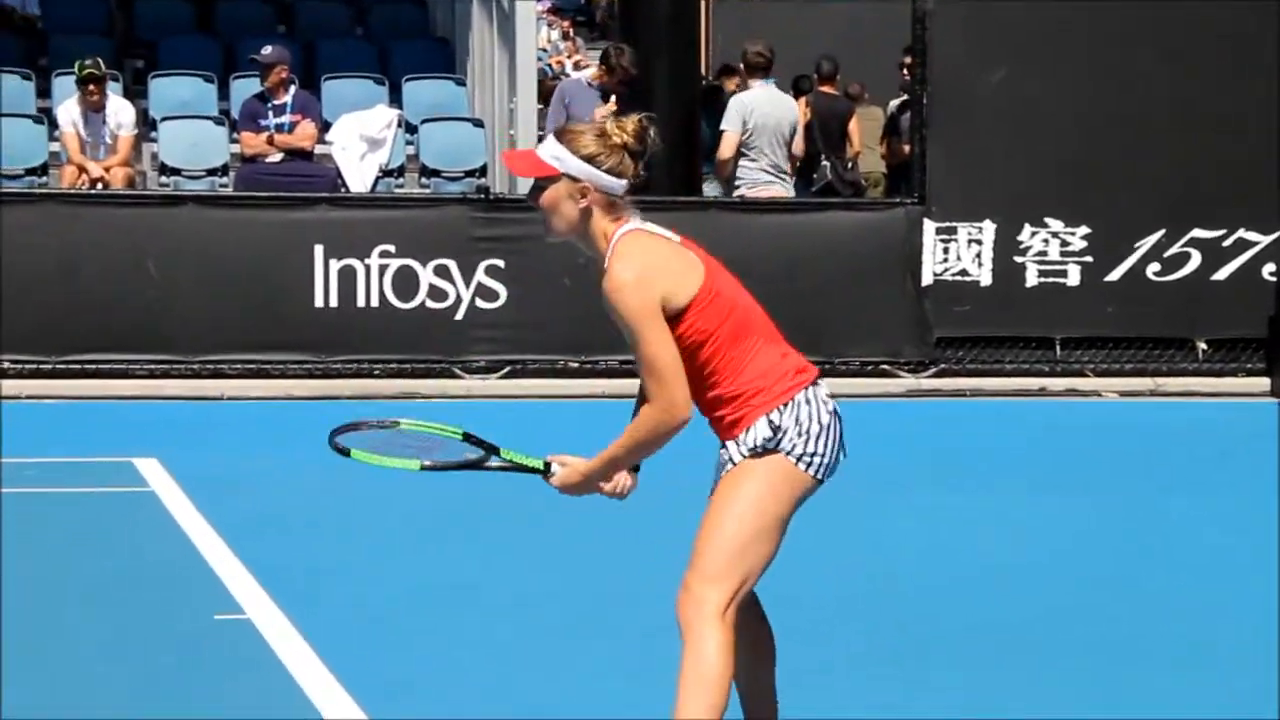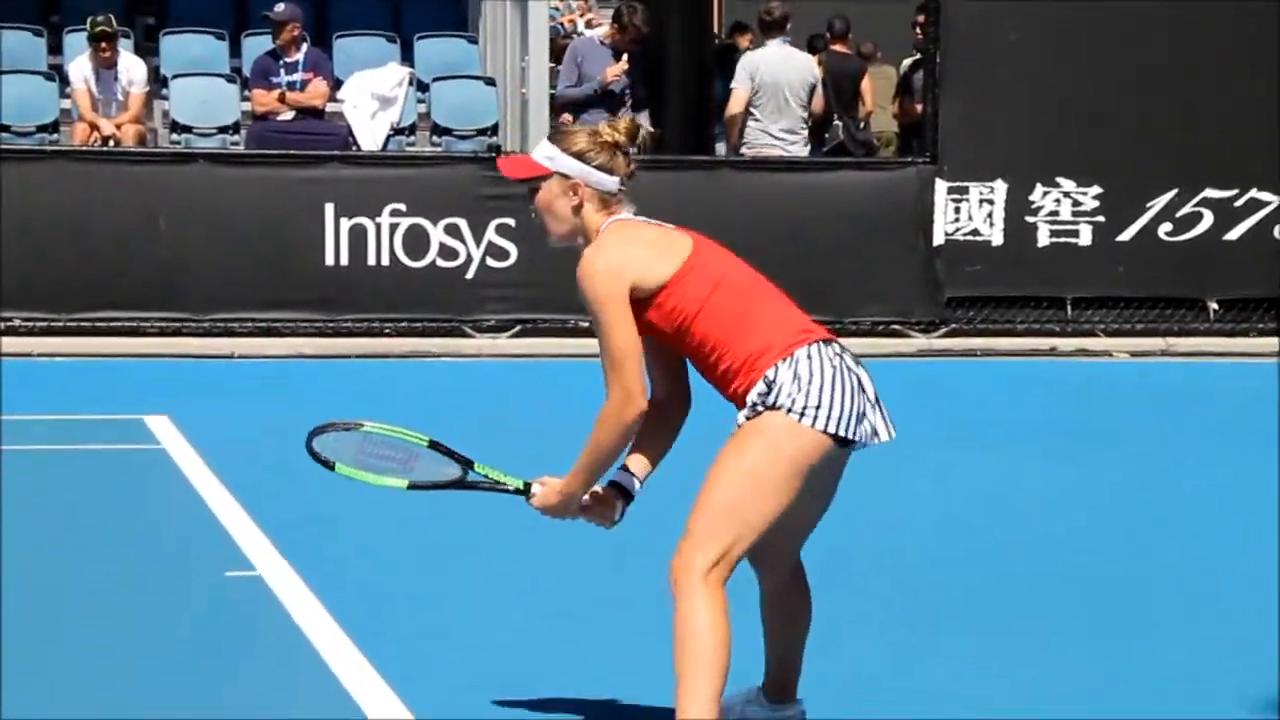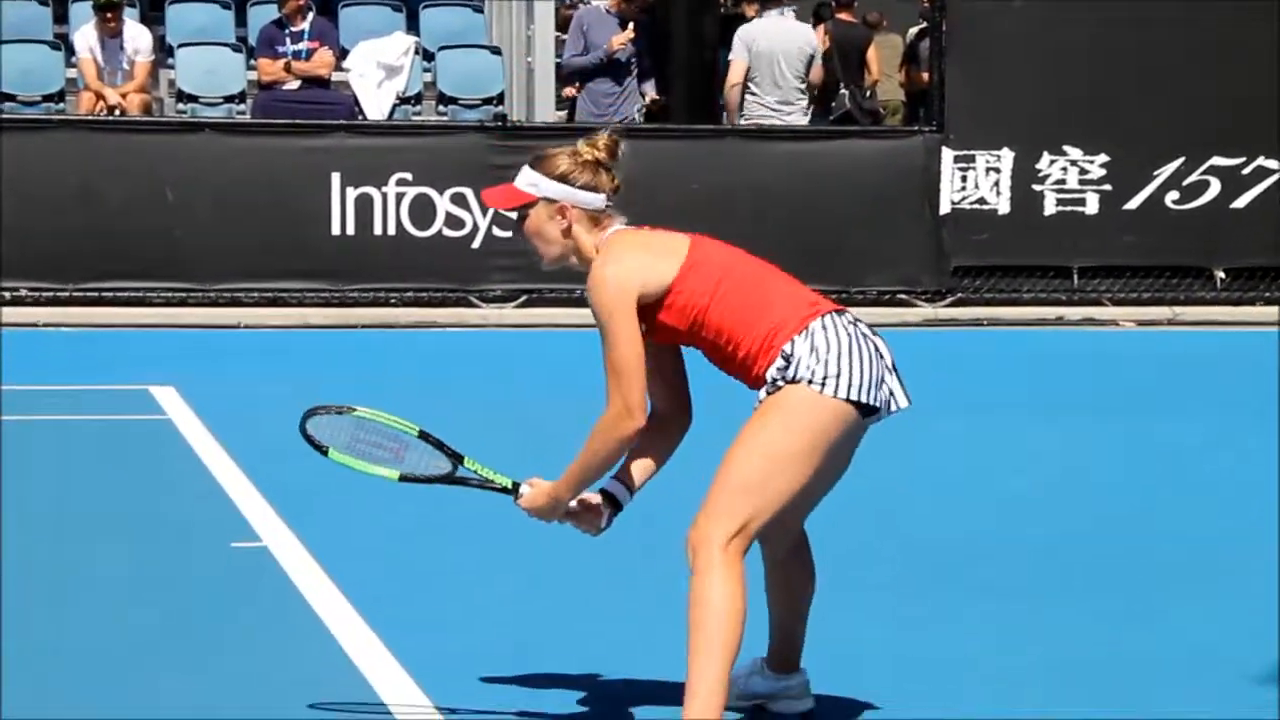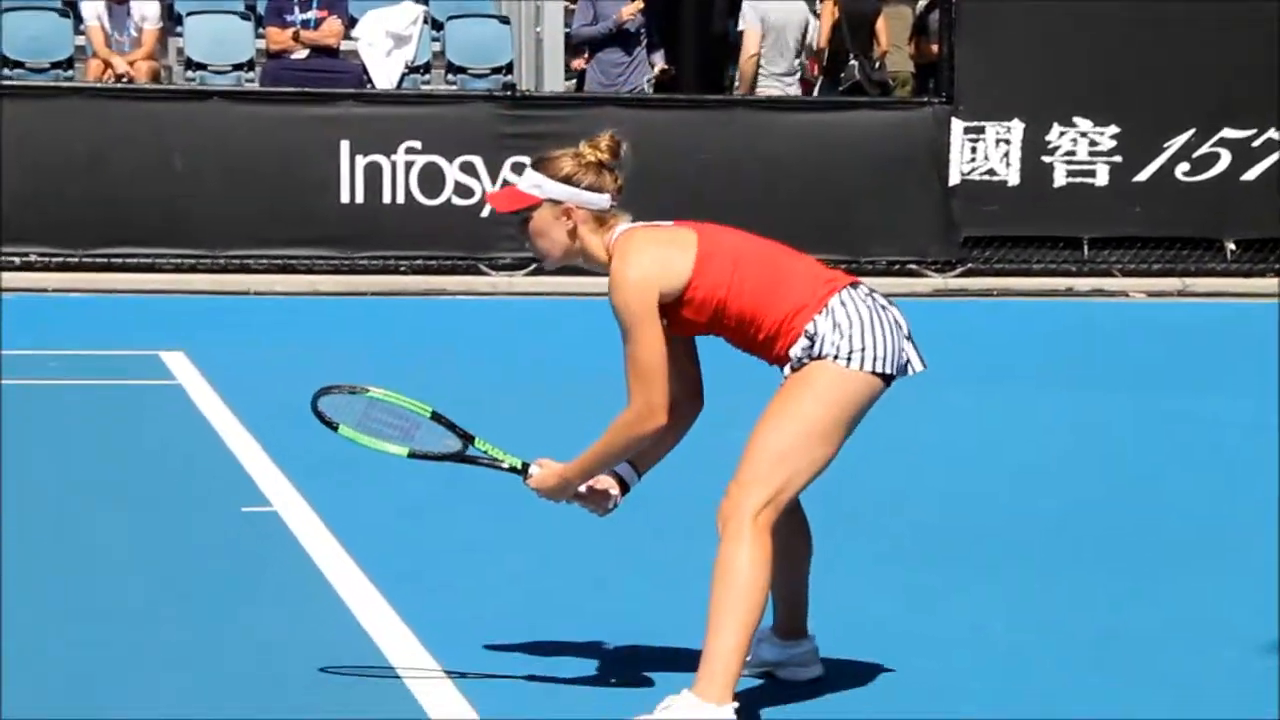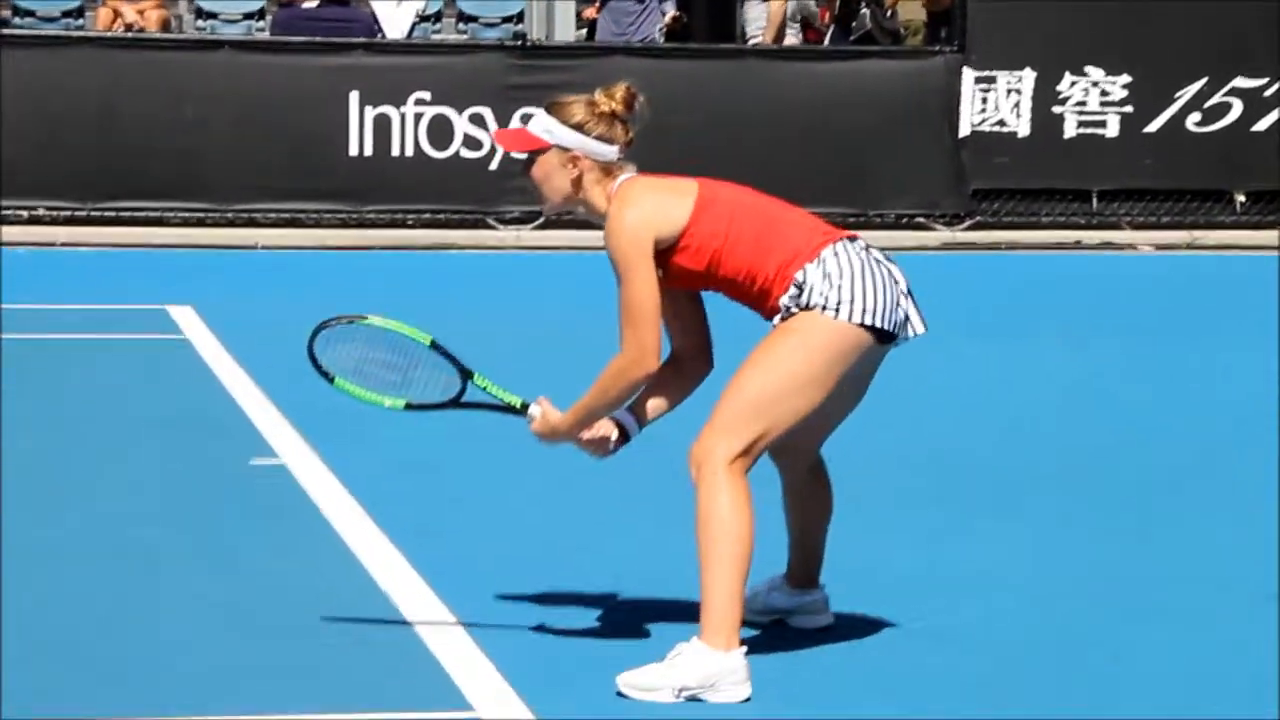
dt=0.3s
person 1, frame 1
left shoulder: (627, 273)
right shoulder: (634, 250)
left elbow: (672, 408)
right elbow: (664, 379)
left wrist: (591, 471)
right wrist: (625, 461)
left hip: (779, 426)
right hip: (782, 420)
left knee: (703, 604)
right knee: (729, 592)
person 1, frame 2
left shoulder: (601, 261)
right shoulder: (639, 249)
left elbow: (627, 405)
right elbow: (669, 401)
left wrist: (571, 490)
right wrist: (623, 486)
left hip: (800, 388)
right hip: (831, 376)
left knee: (695, 568)
right knee: (772, 554)
person 1, frame 3
left shoulder: (611, 272)
right shoulder: (641, 259)
left elbow: (627, 418)
right elbow: (670, 415)
left wrist: (557, 494)
right wrist: (614, 495)
left hip: (819, 362)
right hip: (843, 351)
left knee: (713, 541)
right knee: (776, 526)
person 1, frame 4
left shoulder: (631, 269)
right shoulder: (651, 255)
left elbow: (651, 414)
right elbow: (683, 403)
left wrist: (568, 476)
right wrist: (620, 475)
left hip: (842, 334)
right hip: (857, 322)
left knee: (743, 511)
right knee: (771, 488)
right ankle: (791, 642)
person 1, frame 5
left shoulder: (629, 216)
right shoulder: (656, 211)
left elbow: (639, 359)
right elbow: (692, 358)
left wrist: (567, 423)
right wrist: (622, 424)
left hip: (835, 289)
right hip: (861, 281)
left knee: (716, 456)
right knee: (790, 444)
left ankle: (717, 658)
right ankle: (802, 591)
